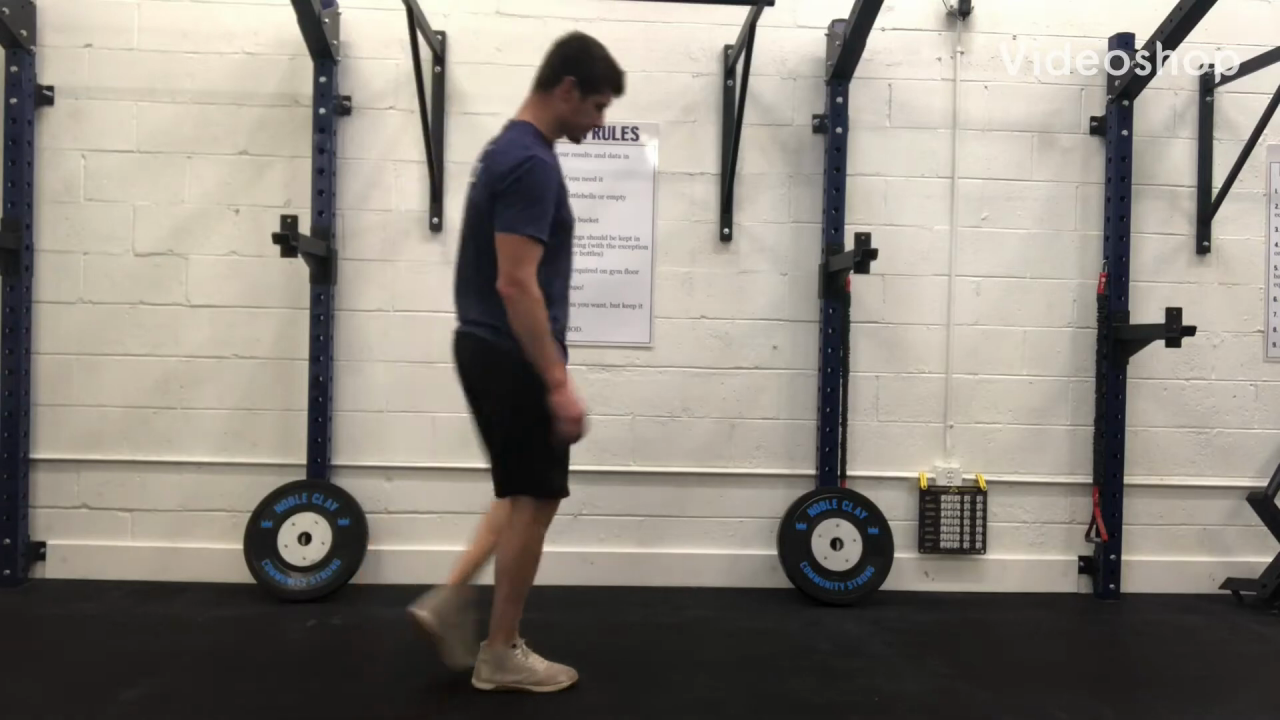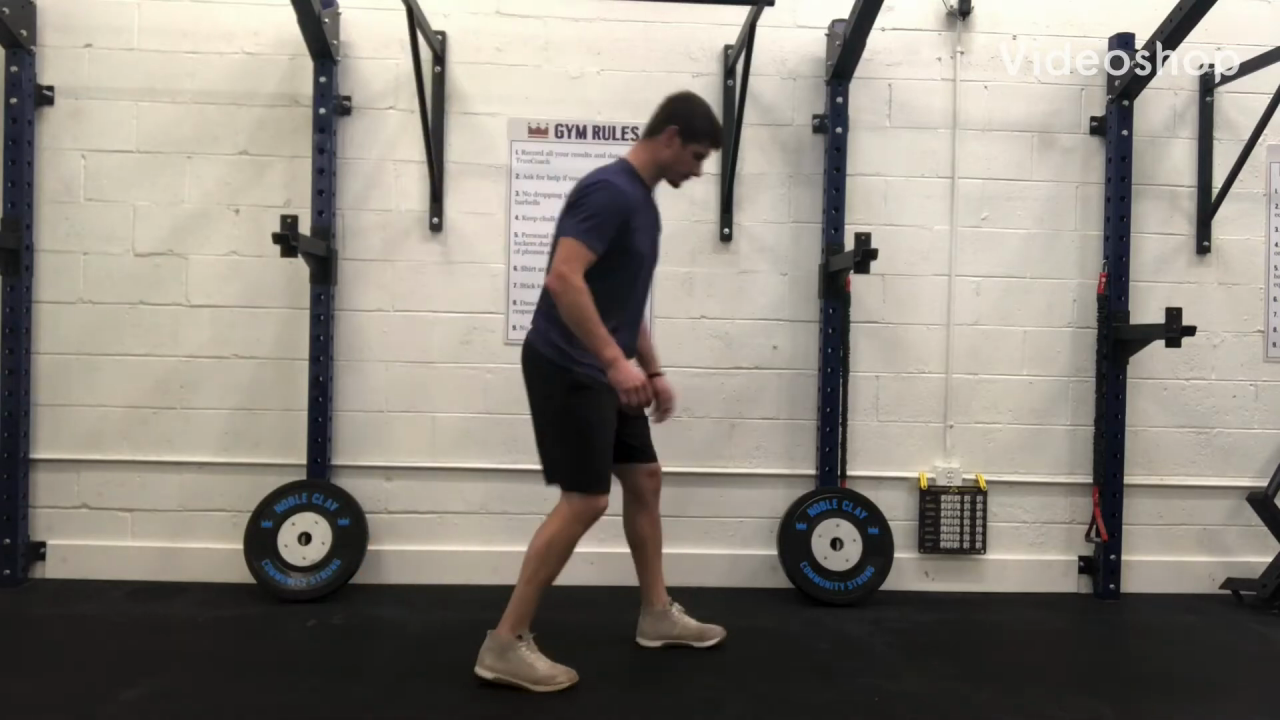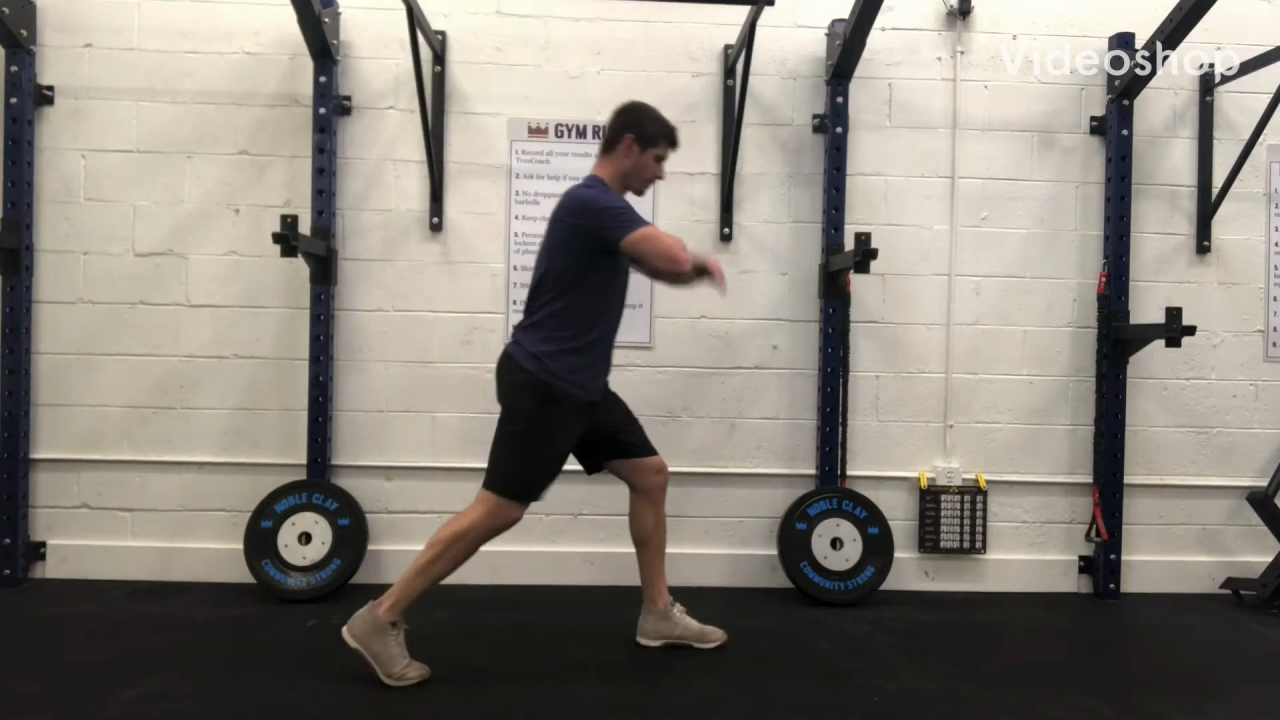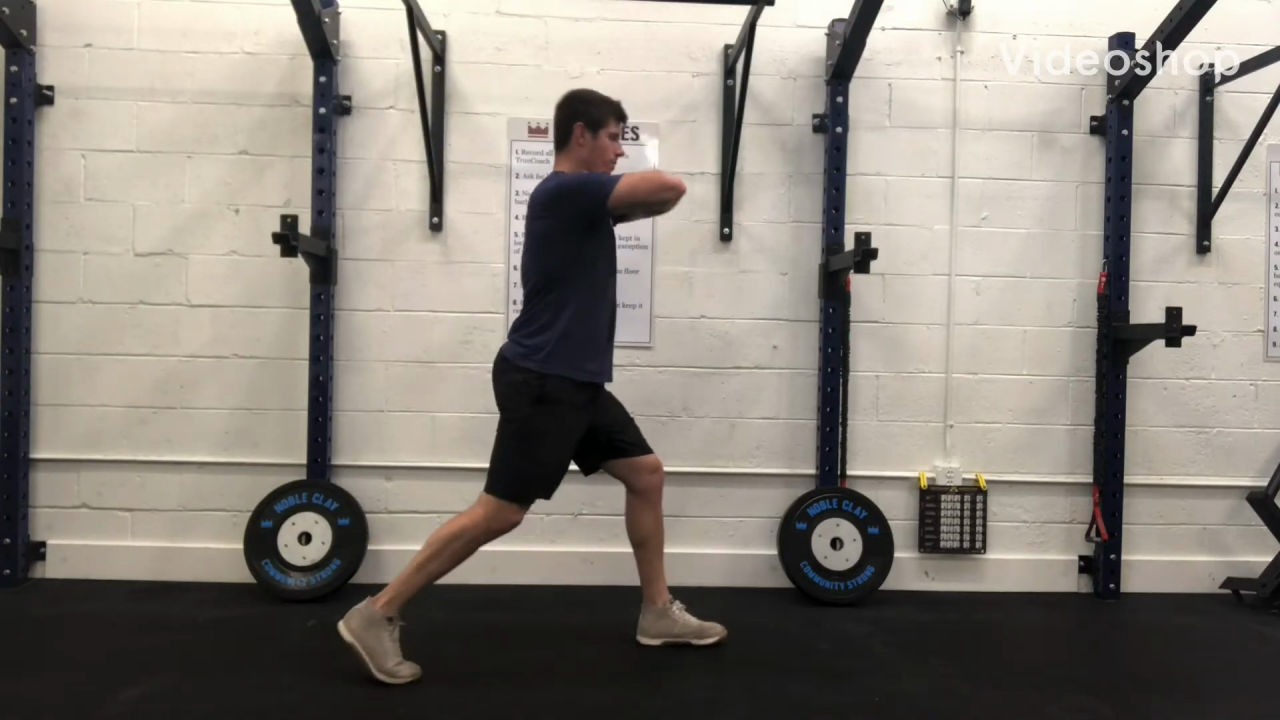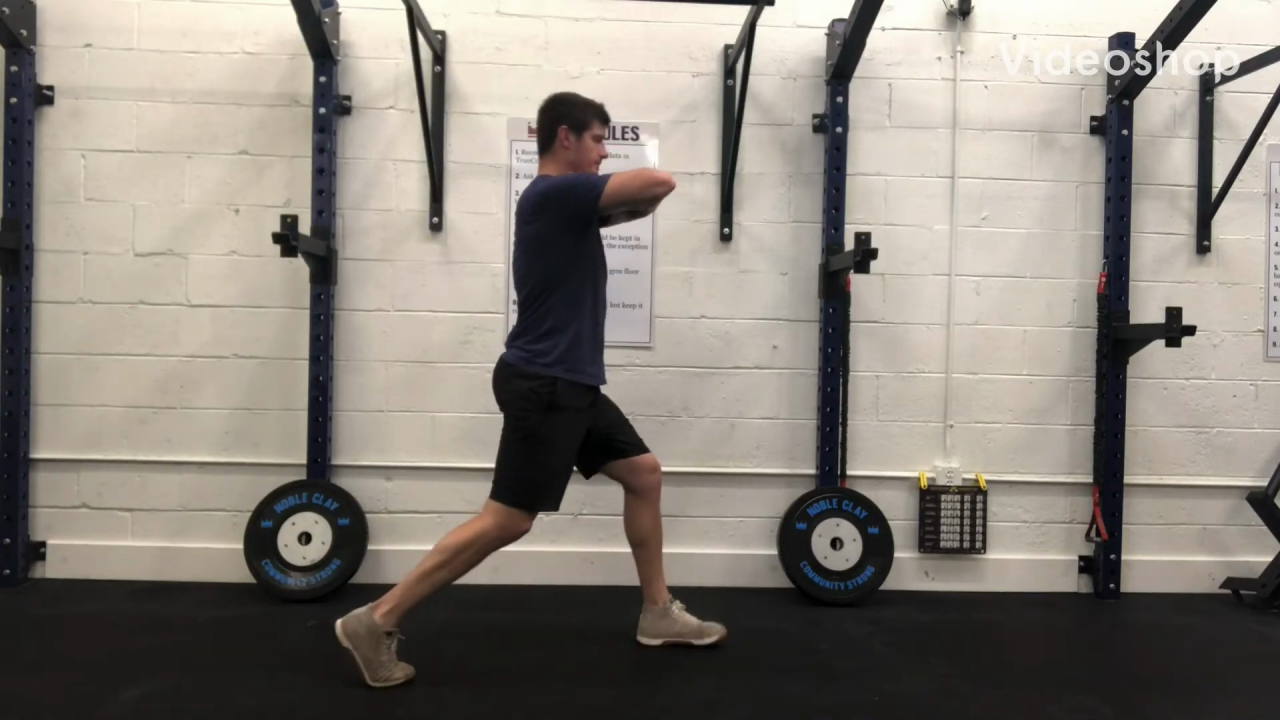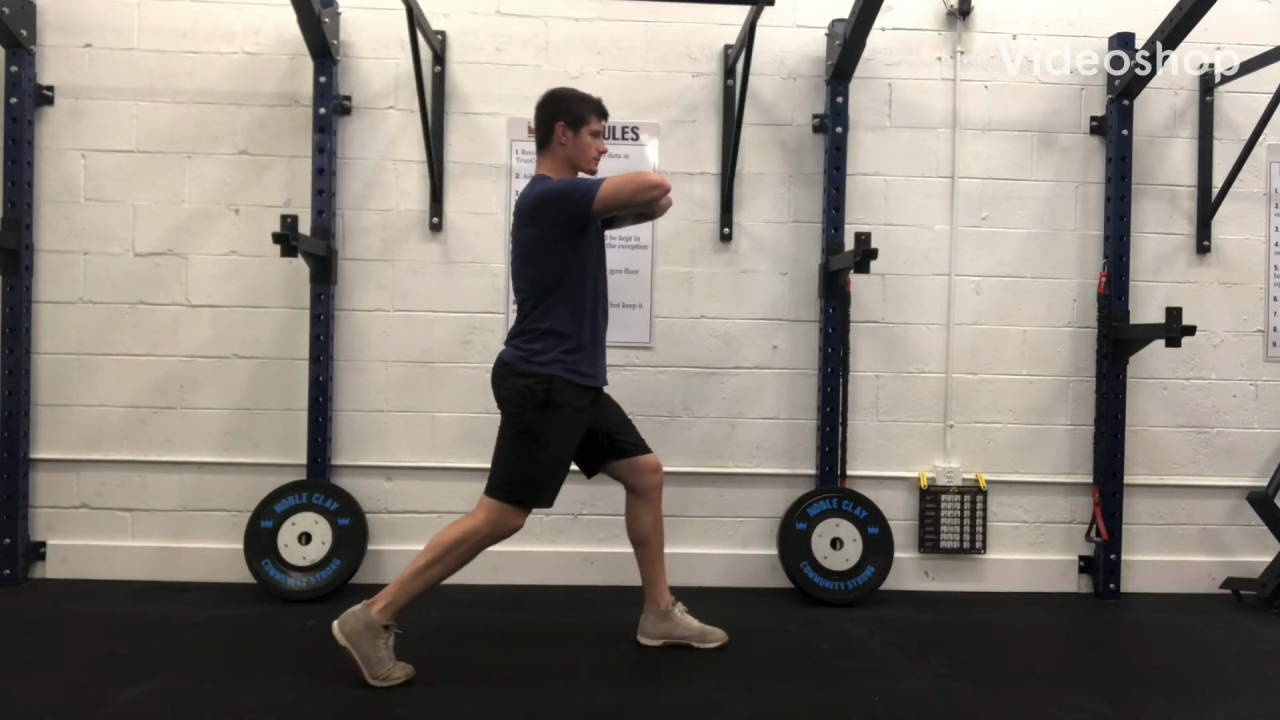
dt=0.5s
person 1, frame 1
left shoulder: (507, 150)
right shoulder: (530, 164)
right elbow: (516, 284)
right wrist: (558, 383)
left hip: (487, 350)
right hip: (513, 360)
left knee: (525, 492)
right knee: (536, 501)
left ankle: (452, 595)
right ankle: (500, 653)
person 1, frame 2
left shoulder: (642, 200)
right shoulder: (609, 191)
right elbow: (563, 278)
left wrist: (648, 368)
right wrist: (617, 360)
left hip: (601, 369)
right hip: (566, 366)
left knee: (644, 480)
right knee: (585, 500)
left ankle: (657, 613)
right ankle: (507, 642)
person 1, frame 3
left shoulder: (607, 206)
right shoulder: (594, 203)
left elbow: (660, 263)
right elbow: (669, 259)
left wrist: (695, 266)
right wrist: (696, 263)
left hip: (580, 381)
right hip: (541, 380)
left knee: (650, 475)
right knee: (500, 508)
left ankle: (658, 613)
right ankle: (380, 620)
person 1, frame 4
left shoulder: (583, 199)
right shoulder: (565, 191)
left elbow: (660, 199)
right elbow: (669, 187)
left wrist: (643, 196)
right wrist: (639, 189)
left hip: (577, 380)
right hip: (540, 379)
left knee: (647, 476)
right knee: (500, 510)
left ankle: (658, 613)
right ankle: (377, 616)
person 1, frame 5
left shoulder: (570, 202)
right shoulder: (554, 193)
left elbow: (640, 201)
right elbow: (659, 183)
left wrist: (635, 200)
right wrist: (638, 193)
left hip: (570, 381)
right hip: (542, 384)
left knee: (644, 474)
right knee: (507, 519)
left ankle: (659, 613)
right ankle: (376, 622)
person 1, frame 6
left shoulder: (570, 199)
right shoulder: (549, 197)
left elbow: (651, 203)
right elbow: (653, 187)
left wrist: (646, 205)
right wrist: (645, 200)
left hip: (575, 382)
right hip: (542, 383)
left knee: (646, 476)
right knee: (500, 516)
left ankle: (660, 613)
right ankle: (371, 619)
